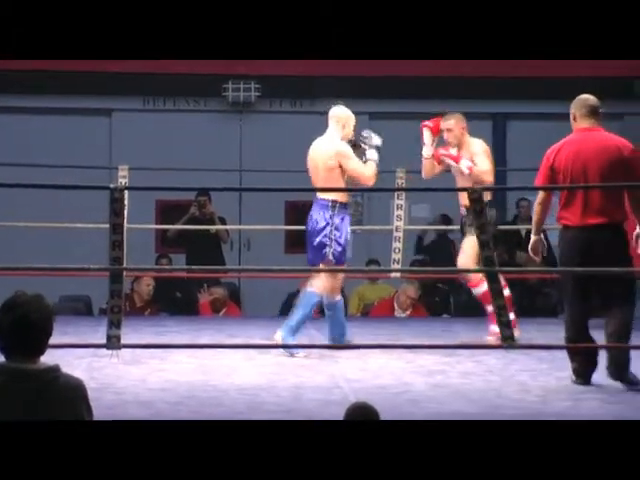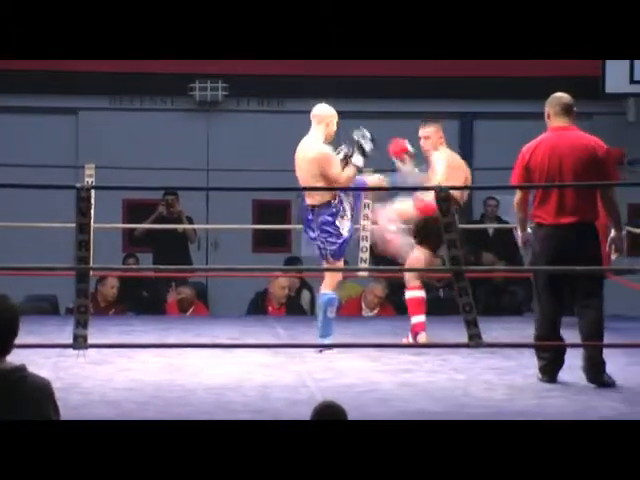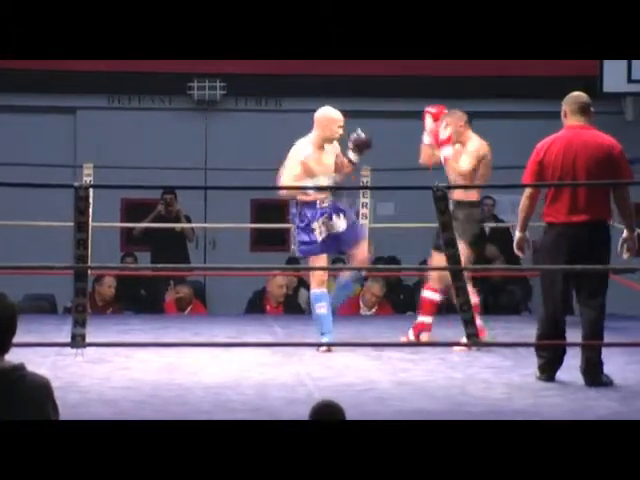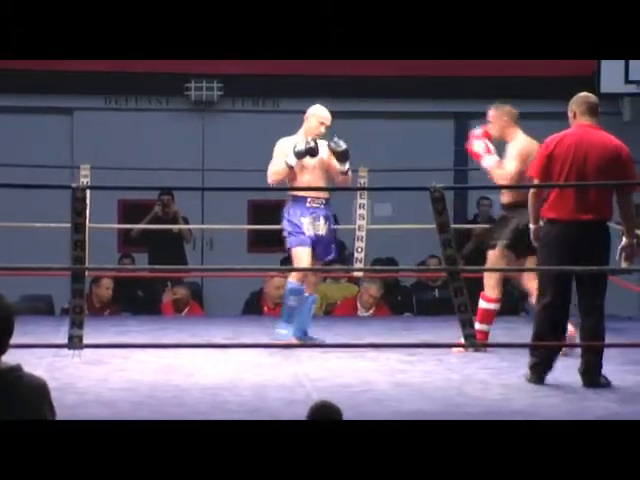
dt=0.4s
person 1, frame 1
left shoulder: (557, 151)
left elbow: (543, 199)
left wrist: (536, 234)
left hip: (573, 236)
right hip: (609, 234)
left knee: (576, 306)
left ankle: (581, 370)
person 1, frame 2
left shoulder: (531, 149)
right shoulder: (595, 147)
left elbow: (520, 199)
right elbow: (608, 196)
left wrist: (522, 230)
right wrist: (617, 230)
left hip: (546, 234)
right hip: (583, 233)
left knee: (547, 305)
right knee: (589, 302)
left ankle: (548, 368)
right ankle: (595, 368)
person 1, frame 3
left shoulder: (546, 146)
right shoulder: (609, 146)
left elbow: (530, 194)
right elbow: (621, 195)
left wrist: (520, 231)
right wrist: (630, 231)
left hip: (557, 233)
right hip: (594, 232)
left knee: (553, 303)
right knee: (593, 303)
left ankle: (547, 366)
right ankle: (592, 370)
person 1, frame 4
left shoulder: (554, 143)
right shoulder: (617, 149)
left elbow: (535, 190)
right elbow: (625, 199)
left wrist: (534, 223)
right wrist: (629, 238)
left hip: (556, 230)
right hip: (594, 232)
left knee: (550, 301)
right knee: (592, 304)
left ankle: (538, 367)
right ankle: (591, 372)
person 2, frame 1
left shoulder: (316, 146)
right shoulder: (339, 148)
right elbow: (367, 179)
right wrist: (372, 151)
left hip: (321, 211)
right hip: (333, 214)
left knee: (335, 277)
right knee: (326, 278)
left ankle: (338, 337)
right ankle: (288, 332)
person 2, frame 2
left shoulder: (307, 145)
right shoulder: (321, 151)
right elbow: (343, 181)
left wrist: (343, 157)
right wrist: (359, 155)
left hip: (332, 206)
right hip: (324, 214)
left knee: (375, 181)
right knee: (333, 277)
right ankle: (325, 338)
person 2, frame 3
left shoulder: (333, 145)
right shoulder: (300, 152)
left elbow: (342, 172)
right elbow: (284, 189)
left wrist: (355, 152)
right wrist: (316, 186)
left hip: (331, 208)
right hip: (309, 214)
left knee: (362, 257)
right knee: (319, 277)
left ankle: (331, 305)
right ankle: (326, 336)
person 2, frame 4
left shoulder: (327, 148)
right shoulder: (286, 144)
left elbow: (344, 182)
right elbow: (272, 179)
left wrist: (344, 161)
right wrist: (296, 156)
left hip: (322, 211)
right hip: (298, 210)
right knee: (302, 268)
left ankle: (300, 332)
right ankle: (286, 324)
person 3, frame 1
left shoulder: (477, 147)
right shoulder: (452, 151)
left elbow: (487, 178)
right elbow: (427, 173)
left wrist: (460, 161)
right wrist: (428, 144)
right hip: (468, 216)
left knee: (465, 265)
right knee: (487, 273)
left ankle: (498, 317)
right ankle: (509, 324)
person 3, frame 2
left shoulder: (441, 156)
right shoulder: (457, 163)
left elbow: (438, 183)
right wrist: (406, 163)
left hip: (439, 209)
left knee: (388, 213)
right knee: (411, 272)
right ankle: (418, 331)
person 3, frame 3
left shoulder: (477, 146)
right shoulder: (456, 146)
left elbow: (458, 174)
right elbow: (425, 159)
left wrist: (446, 147)
right wrist: (429, 130)
left hip: (468, 214)
right hip: (457, 212)
right knee: (435, 271)
left ankle: (476, 331)
right ankle: (420, 330)
person 3, frame 4
left shoulder: (518, 146)
right shoulder: (529, 145)
left elbow: (505, 179)
right elbow: (504, 174)
left wrist: (484, 157)
right wrist: (488, 152)
left hip: (514, 216)
right hip: (524, 215)
left knee: (491, 279)
right knee: (531, 281)
left ankle: (478, 337)
